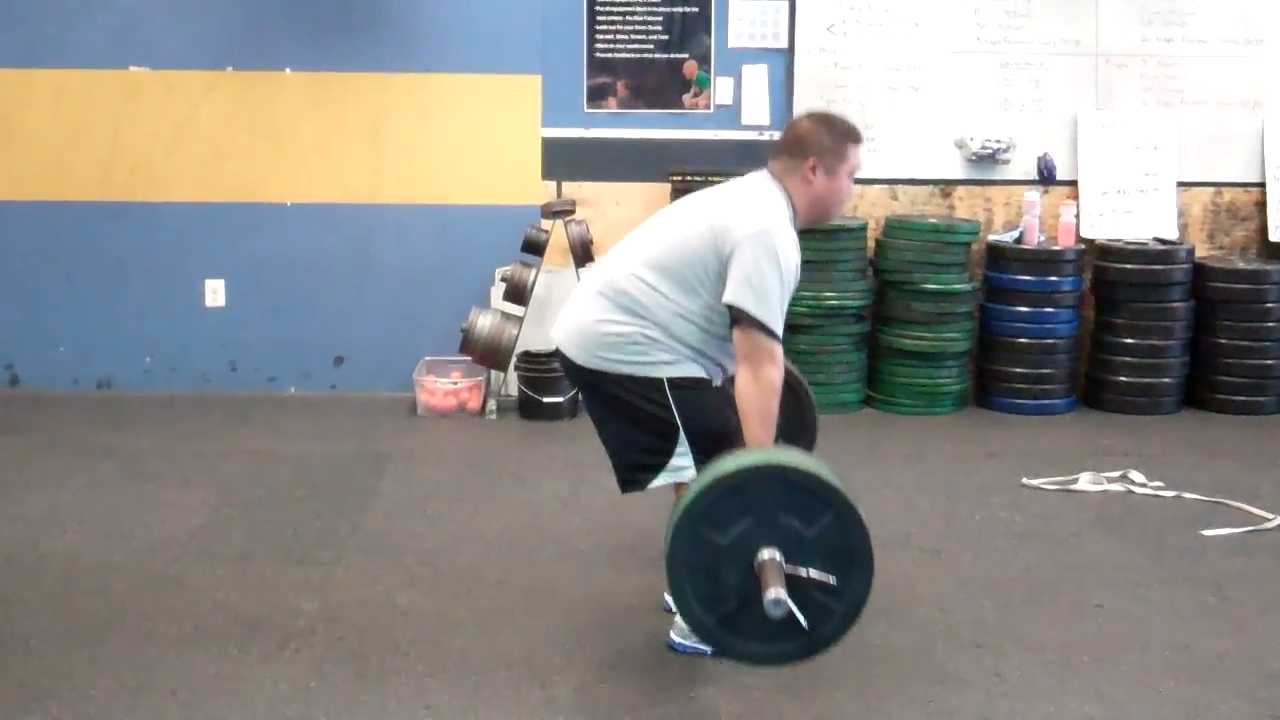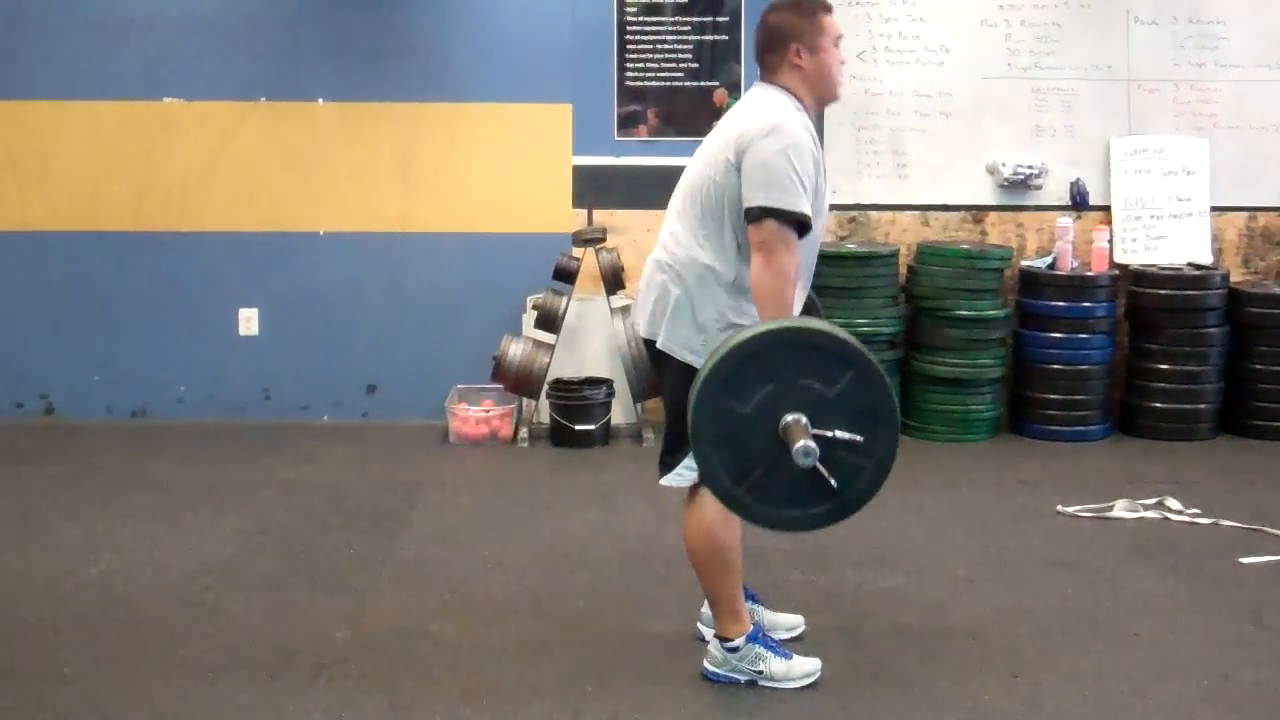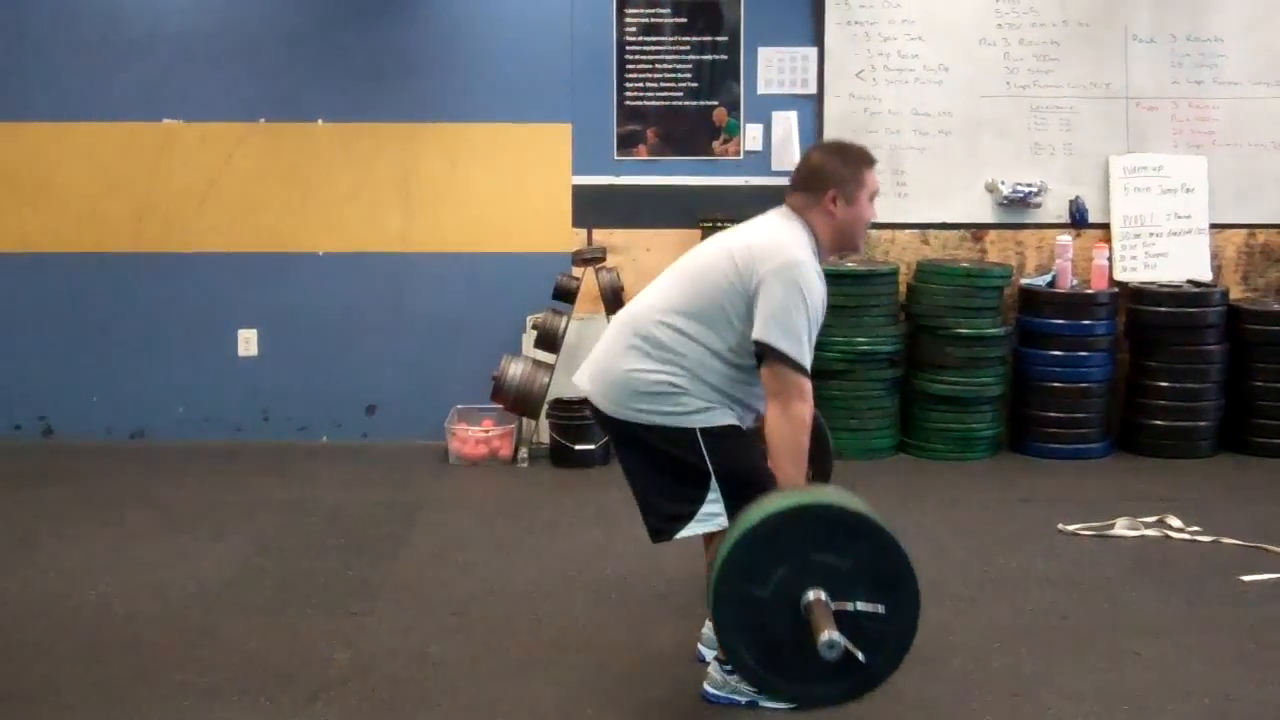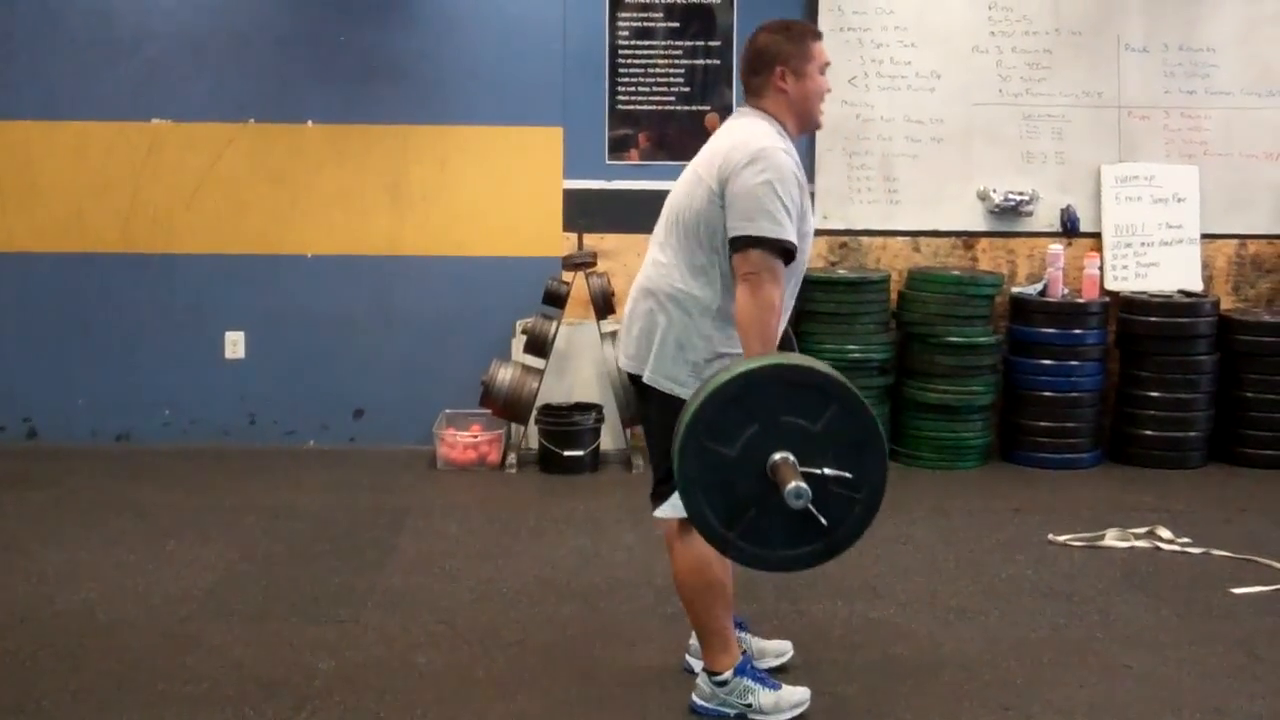
dt=1s
person 1, frame 1
left shoulder: (756, 200)
right shoulder: (769, 233)
left elbow: (748, 348)
right elbow: (759, 363)
left hip: (609, 331)
right hip: (619, 346)
left knee: (709, 461)
person 1, frame 2
left shoulder: (769, 114)
right shoulder: (783, 130)
right elbow: (773, 251)
left hip: (700, 312)
right hip: (701, 321)
left ankle: (729, 604)
right ankle: (733, 644)
person 1, frame 3
left shoulder: (777, 237)
right shoulder: (792, 264)
left elbow: (775, 385)
right elbow: (788, 396)
left hip: (644, 376)
right hip: (653, 390)
left knee: (742, 508)
right knee: (748, 515)
right ankle: (733, 670)
person 1, frame 4
left shoulder: (749, 140)
right shoulder: (767, 157)
right elbow: (758, 281)
left hip: (680, 341)
right hip: (691, 353)
left ankle: (718, 635)
